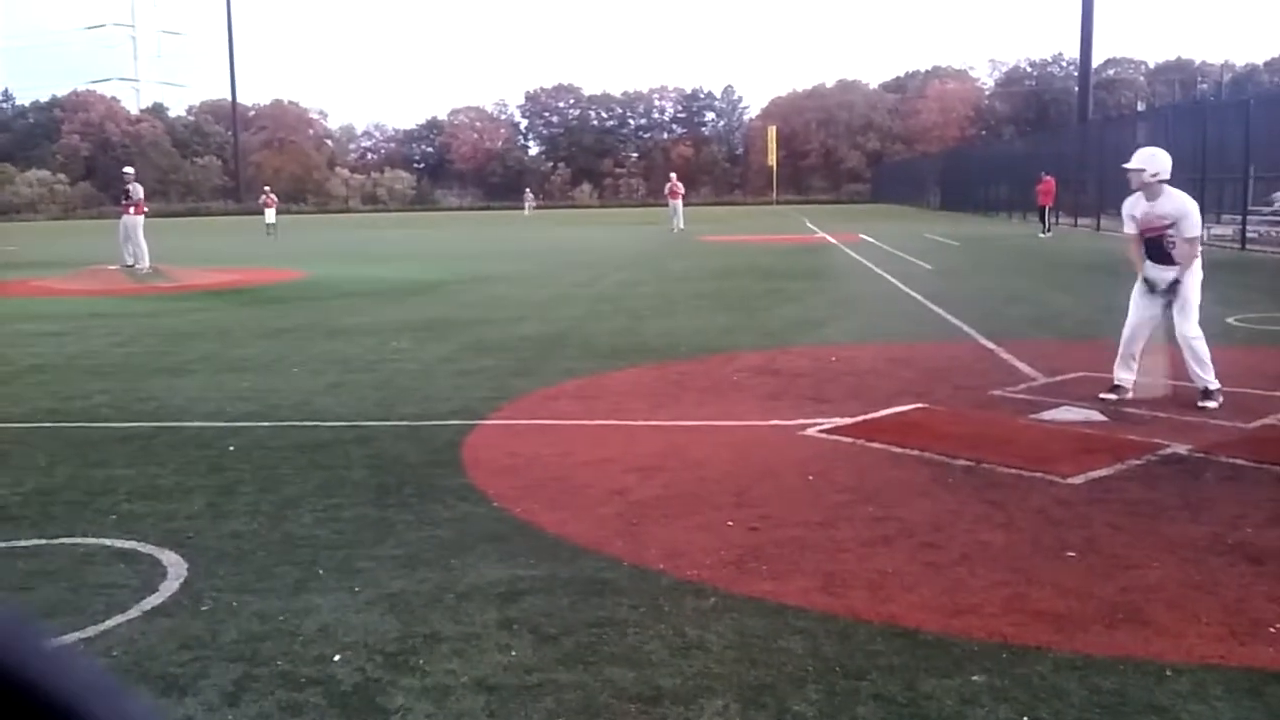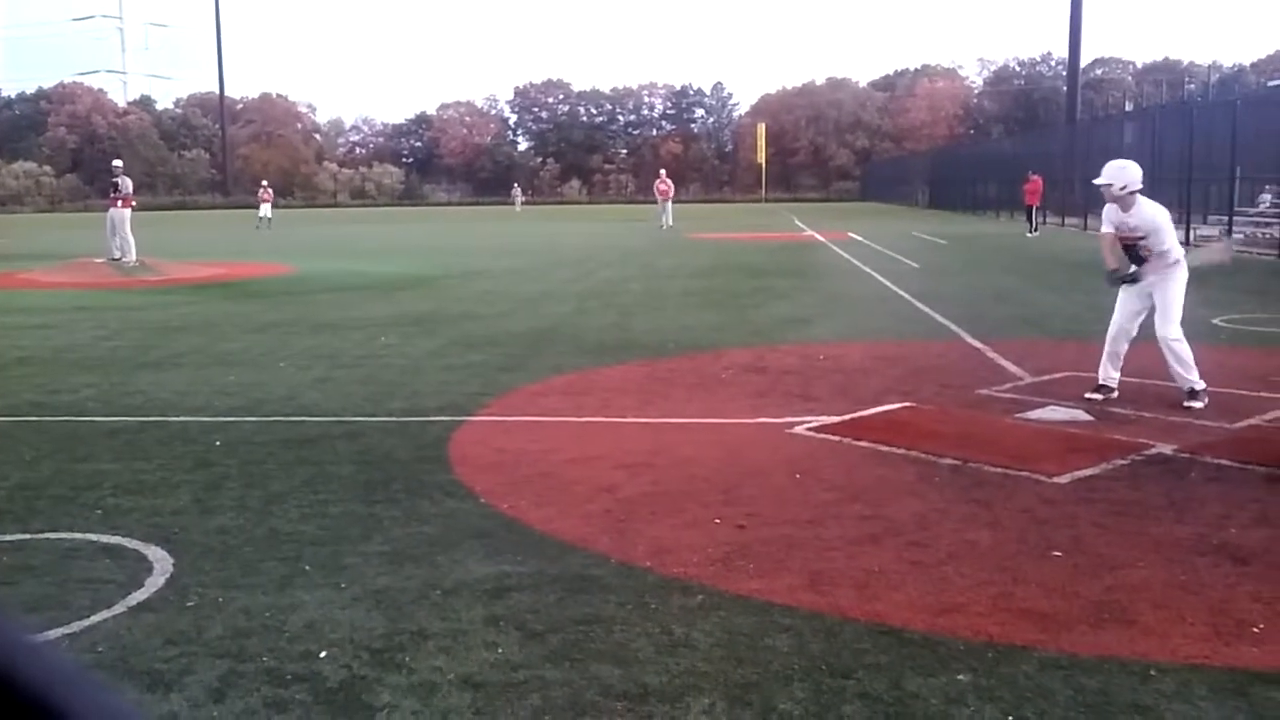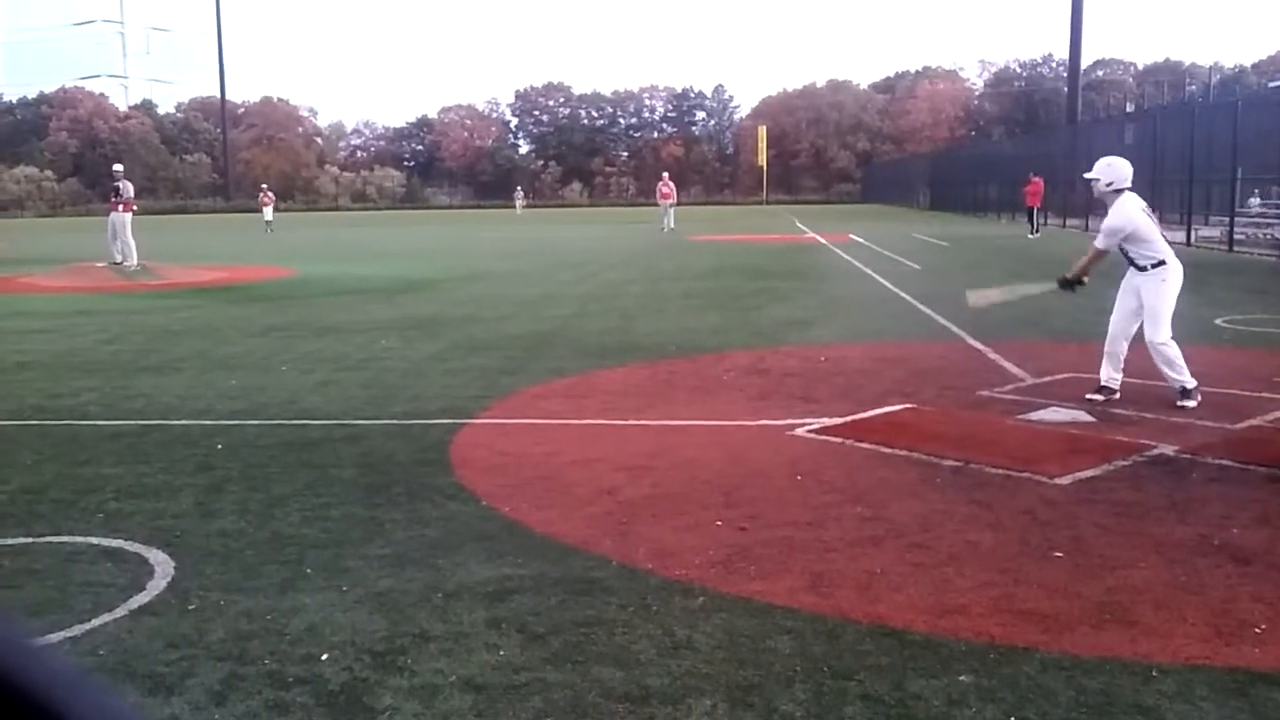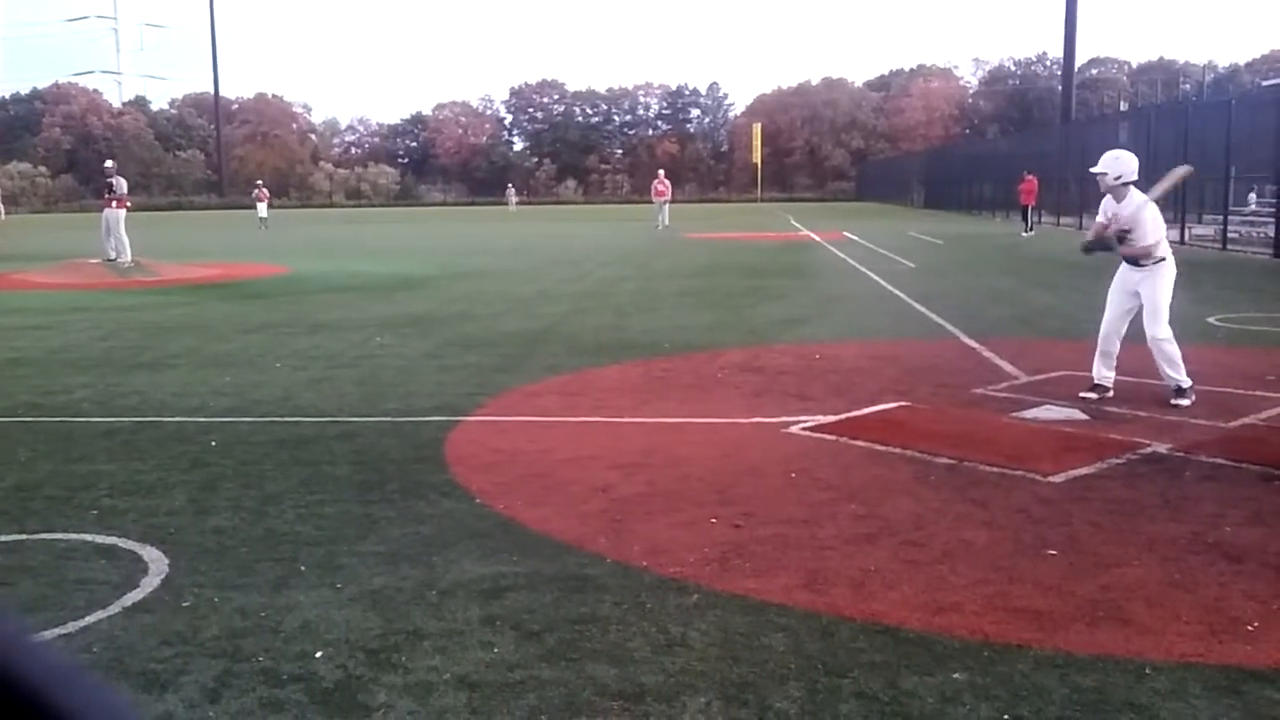
dt=0.7s
person 1, frame 1
left shoulder: (1183, 203)
right shoulder: (1131, 205)
left elbow: (1193, 246)
right elbow: (1133, 245)
left wrist: (1177, 280)
right wrist: (1144, 277)
left hip: (1185, 272)
right hip: (1154, 270)
left knee: (1187, 331)
right knee: (1134, 326)
left ankle: (1210, 387)
right ankle: (1123, 383)
person 1, frame 2
left shoulder: (1153, 215)
right shoulder: (1110, 210)
left elbow: (1164, 257)
right elbow: (1108, 245)
left wrist: (1141, 274)
right wrist: (1115, 271)
left hip: (1169, 273)
right hip: (1138, 272)
left knee: (1167, 333)
right knee: (1119, 327)
left ankle: (1195, 387)
right ankle: (1107, 383)
person 1, frame 3
left shoulder: (1120, 217)
right shoulder: (1127, 200)
left elbow: (1096, 254)
right elbow: (1102, 246)
left wrist: (1071, 277)
right wrist: (1082, 273)
left hip: (1162, 274)
right hip: (1138, 272)
left knee: (1157, 336)
right knee: (1117, 328)
left ankle: (1188, 387)
right ankle: (1109, 384)
person 1, frame 4
left shoulder: (1142, 207)
right shoulder: (1109, 202)
left elbow: (1147, 250)
right elbow: (1095, 233)
left wrist: (1111, 246)
right wrist: (1093, 242)
left hip: (1156, 270)
right hip: (1128, 270)
left knee: (1157, 333)
right knee: (1110, 327)
left ankle: (1183, 385)
right ankle: (1103, 382)
